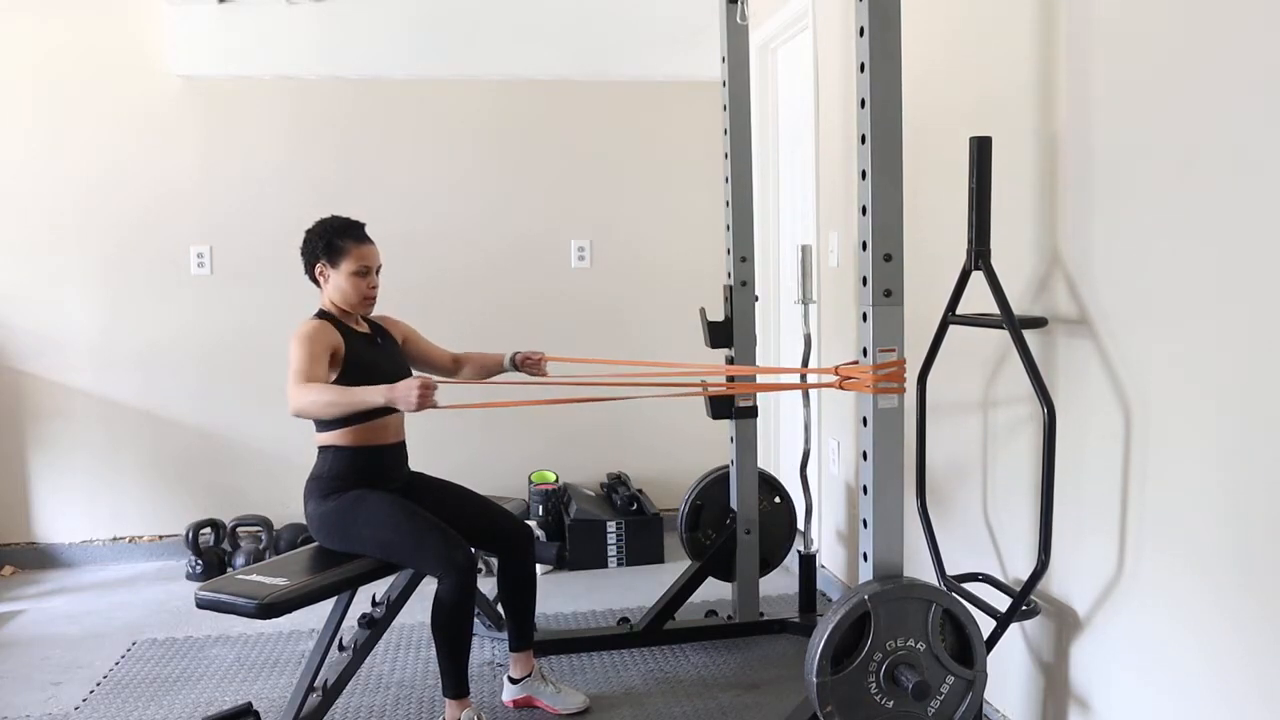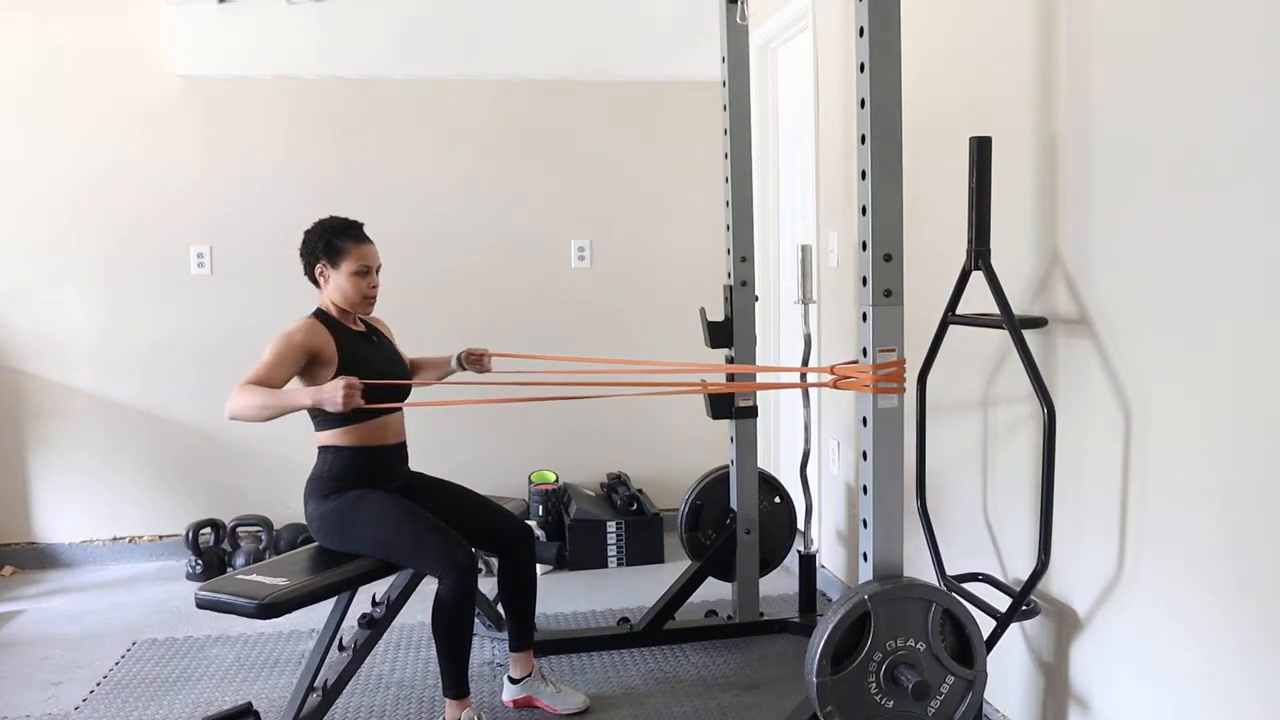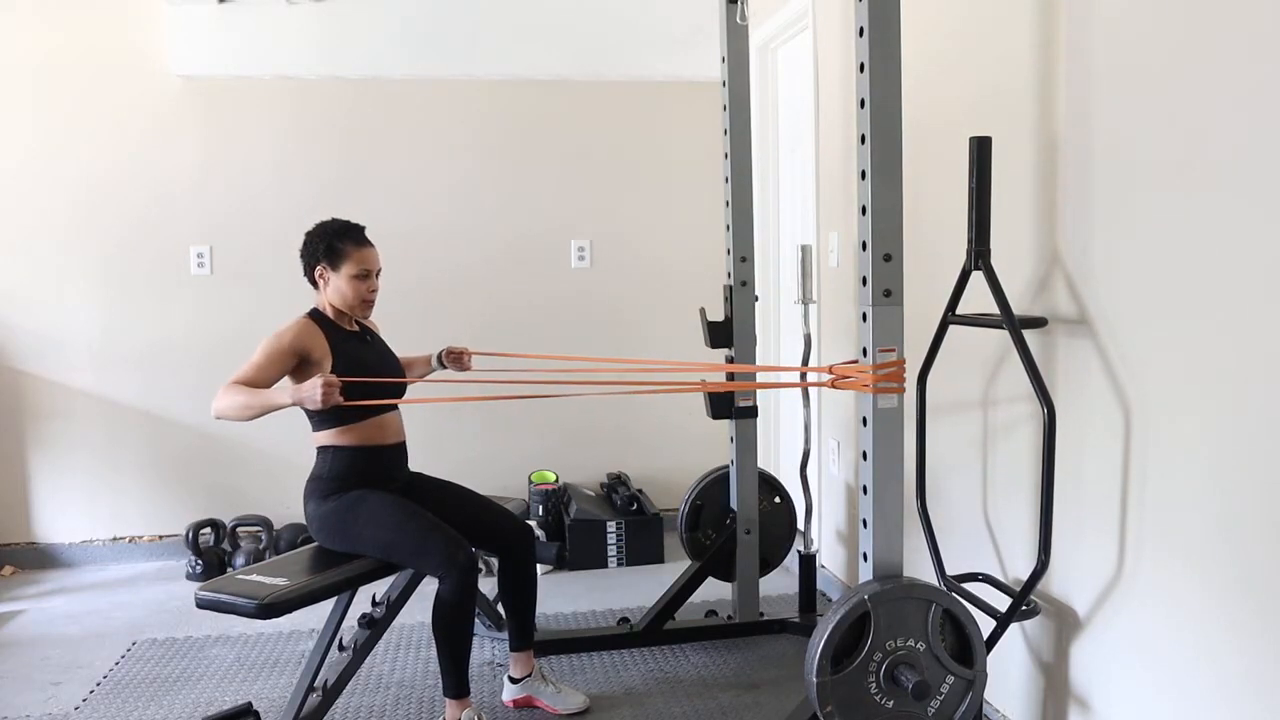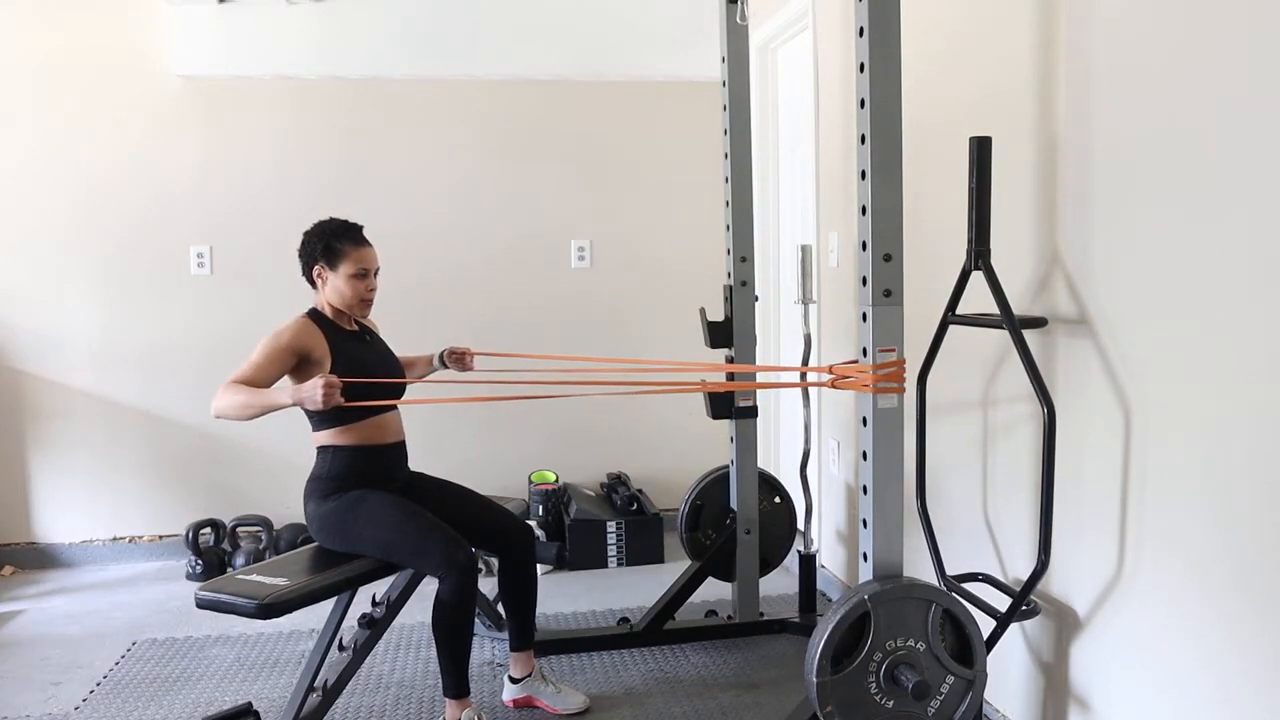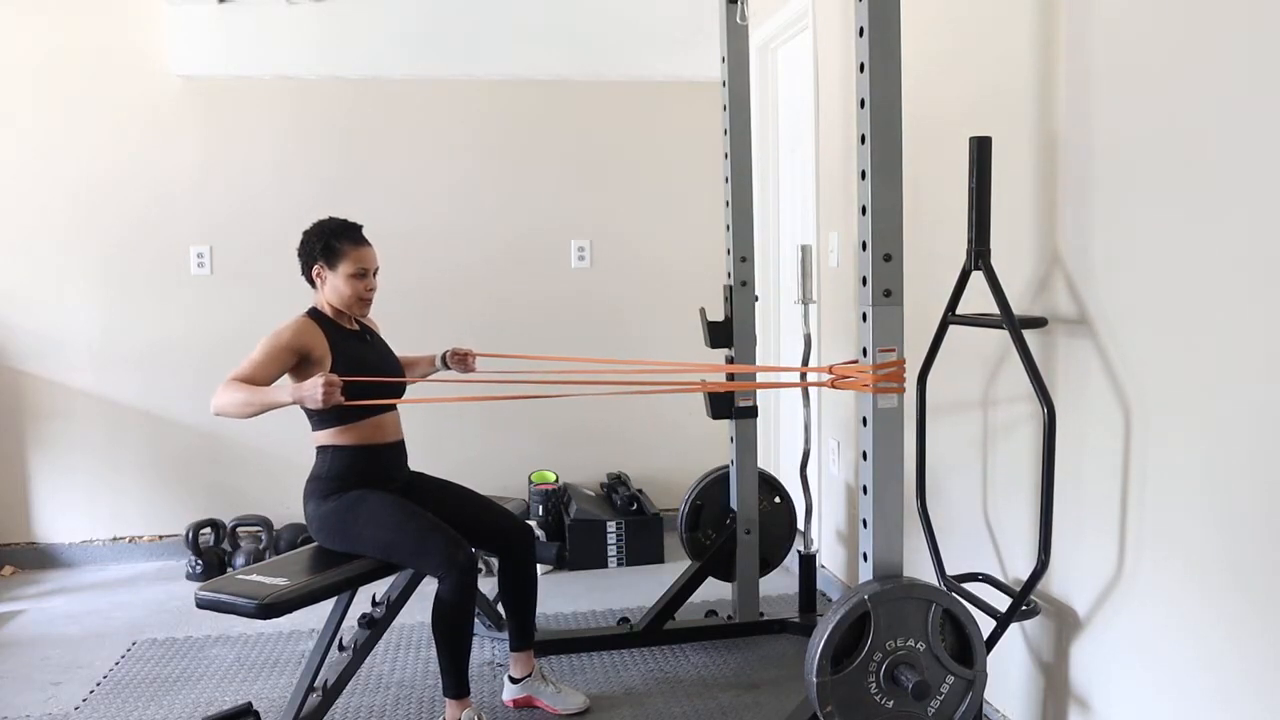
dt=0.2s
person 1, frame 1
left shoulder: (387, 329)
right shoulder: (315, 335)
left elbow: (452, 363)
right elbow: (302, 399)
left wrist: (512, 361)
right wrist: (389, 393)
left hip: (397, 480)
right hip: (343, 495)
left knee: (516, 536)
right knee: (456, 562)
left ankle: (523, 677)
person 1, frame 2
left shoulder: (375, 329)
right shoulder: (306, 336)
left elbow: (409, 370)
right elbow: (240, 402)
left wrist: (458, 361)
right wrist: (318, 395)
left hip: (398, 479)
right hip: (343, 494)
left knee: (517, 536)
right knee: (456, 563)
left ankle: (522, 676)
person 1, frame 3
left shoulder: (365, 329)
right shoulder: (301, 336)
right elbow: (224, 402)
left wrist: (438, 360)
right wrist: (297, 394)
left hip: (397, 480)
right hip: (343, 494)
left knee: (516, 536)
right knee: (457, 562)
left ankle: (522, 676)
person 1, frame 4
left shoulder: (365, 329)
right shoulder: (300, 335)
right elbow: (224, 401)
left wrist: (440, 360)
right wrist: (298, 394)
left hip: (397, 480)
right hip: (342, 495)
left knee: (516, 536)
right knee: (457, 562)
left ankle: (522, 677)
person 1, frame 5
left shoulder: (366, 328)
right shoulder: (301, 334)
right elbow: (224, 398)
left wrist: (442, 361)
right wrist: (298, 392)
left hip: (397, 480)
right hip: (342, 495)
left knee: (516, 535)
right knee: (456, 562)
left ankle: (523, 677)
